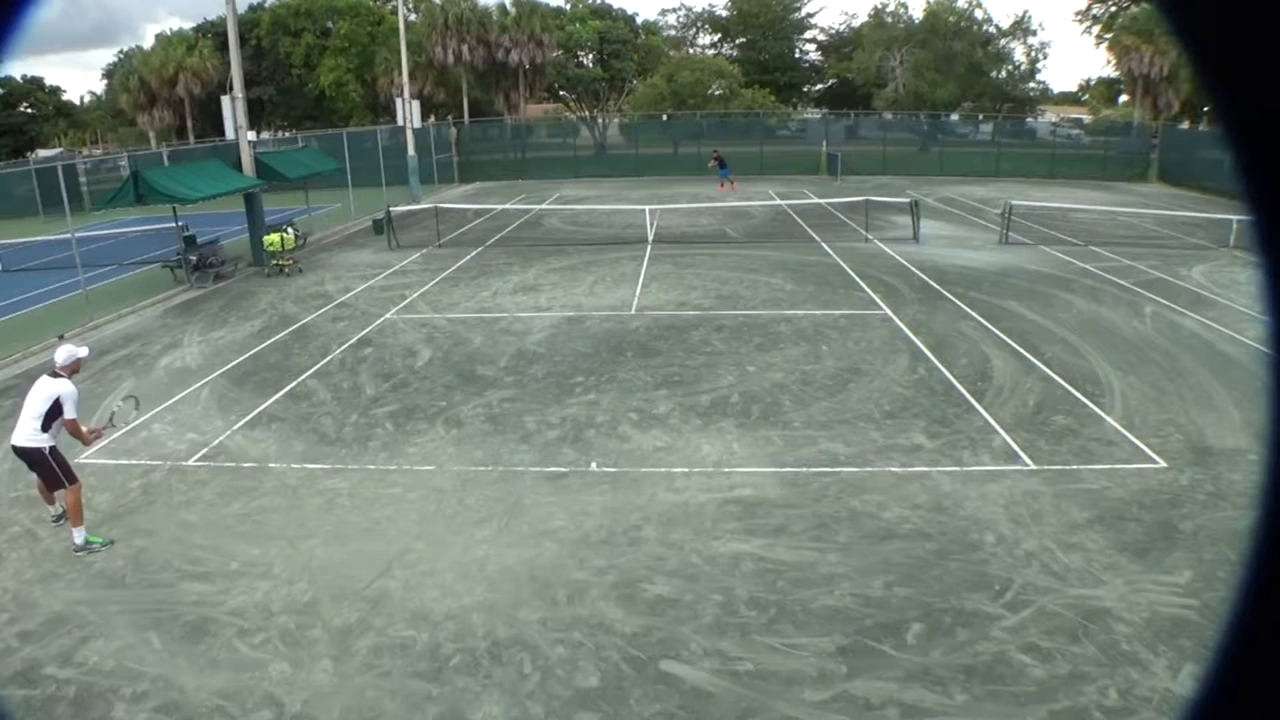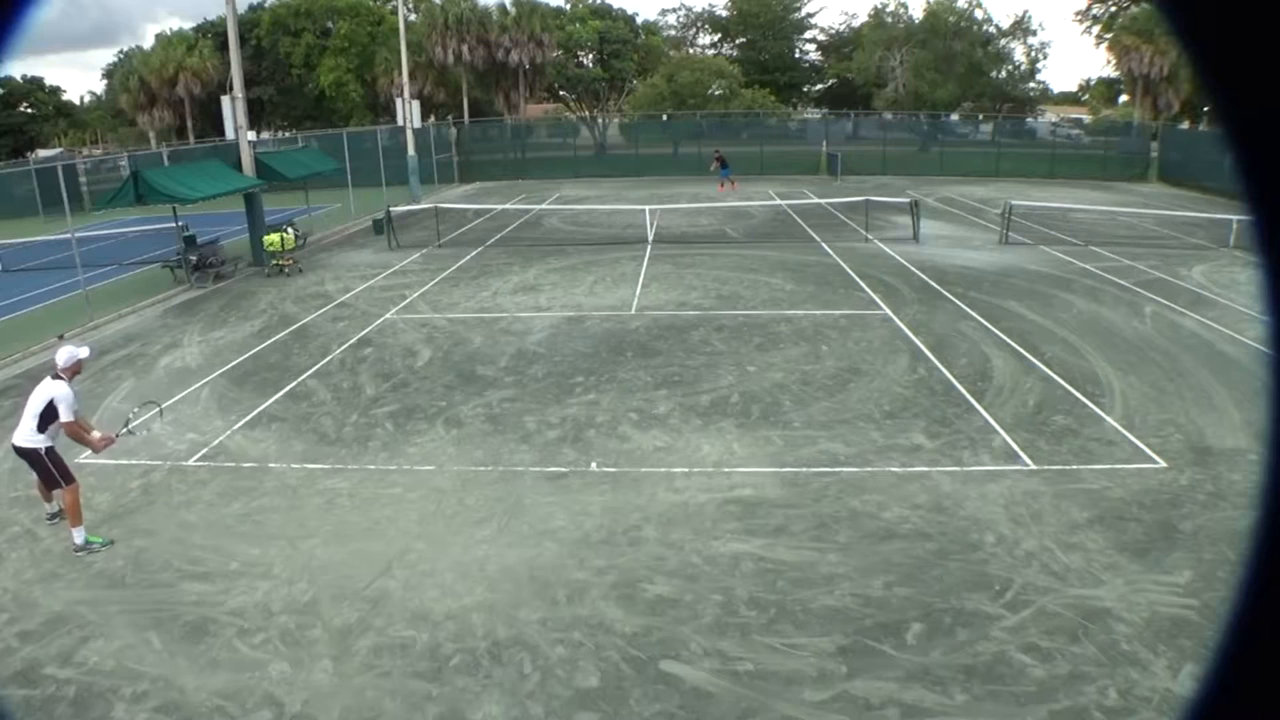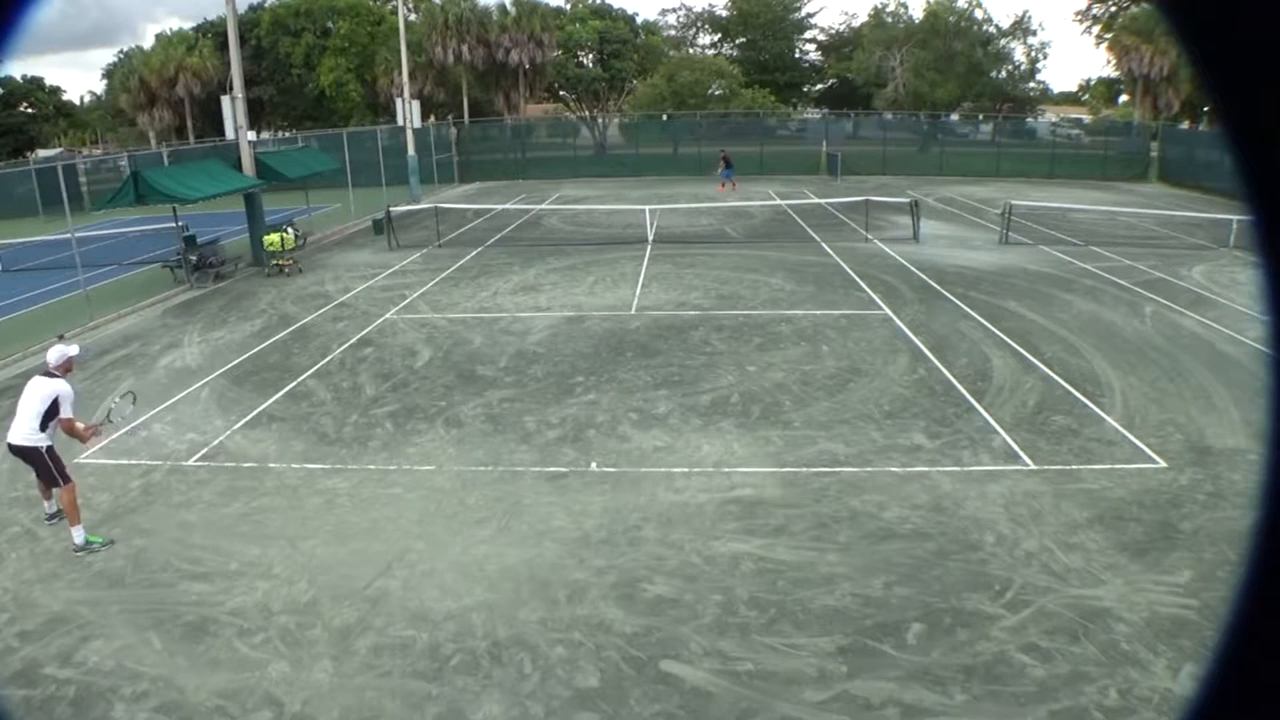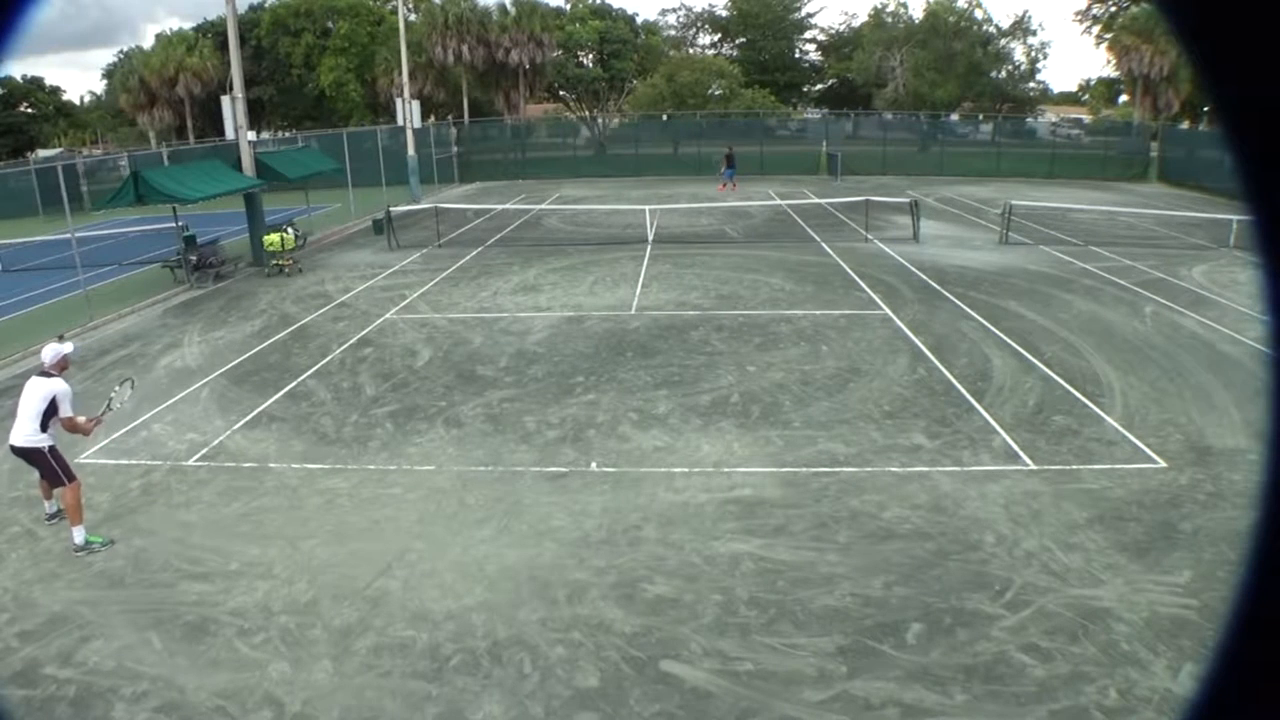
dt=0.4s
person 1, frame 1
left shoulder: (46, 380)
right shoulder: (67, 388)
right elbow: (70, 427)
left wrist: (84, 431)
right wrist: (85, 439)
left hip: (19, 441)
right hip: (37, 445)
left knee: (44, 476)
right knee: (73, 487)
left ankle: (57, 513)
right ankle: (81, 542)
person 1, frame 2
left shoulder: (54, 382)
right shoulder: (63, 391)
left elbow: (74, 417)
right elbow: (69, 430)
left wrist: (96, 435)
right wrist: (92, 445)
left hip: (22, 440)
right hip: (35, 445)
left knee: (45, 474)
right knee: (70, 487)
left ankle: (52, 511)
right ankle: (80, 541)
person 1, frame 3
left shoulder: (38, 380)
right shoulder: (63, 388)
right elbow: (67, 427)
left wrist: (81, 427)
right wrist: (82, 437)
left hip: (15, 440)
right hip: (33, 443)
left knee: (44, 472)
right knee: (67, 486)
left ankle: (51, 511)
right ankle: (80, 541)
person 1, frame 4
left shoulder: (35, 380)
right shoulder: (60, 386)
right elbow: (67, 425)
left wrist: (81, 420)
right wrist: (85, 430)
left hip: (17, 442)
right hip: (36, 444)
left knee: (47, 470)
right knee: (72, 485)
left ankle: (51, 511)
right ankle: (81, 541)
